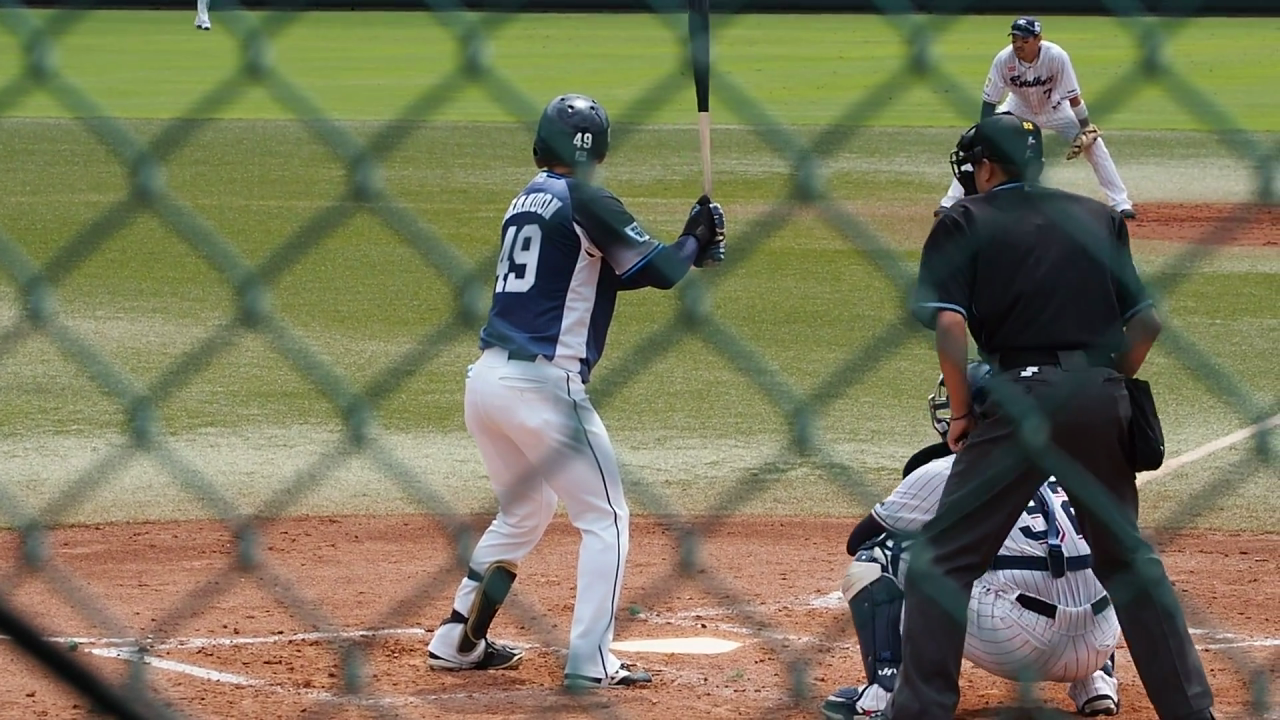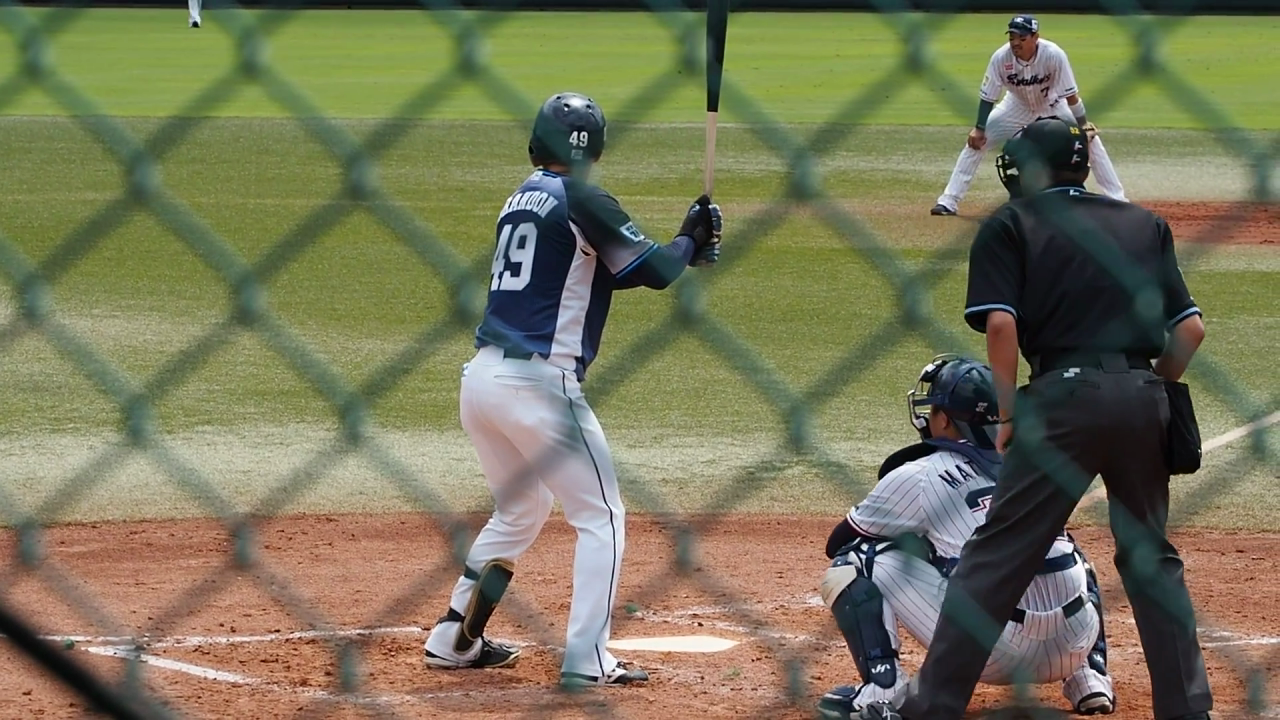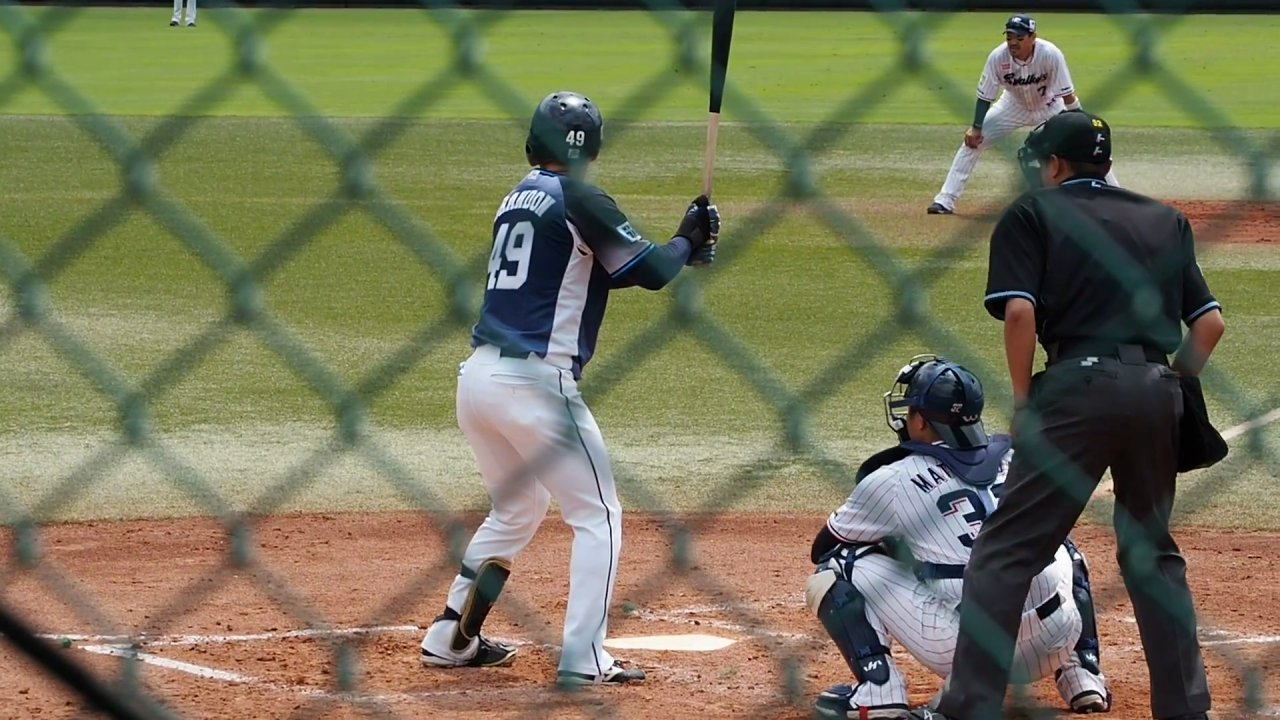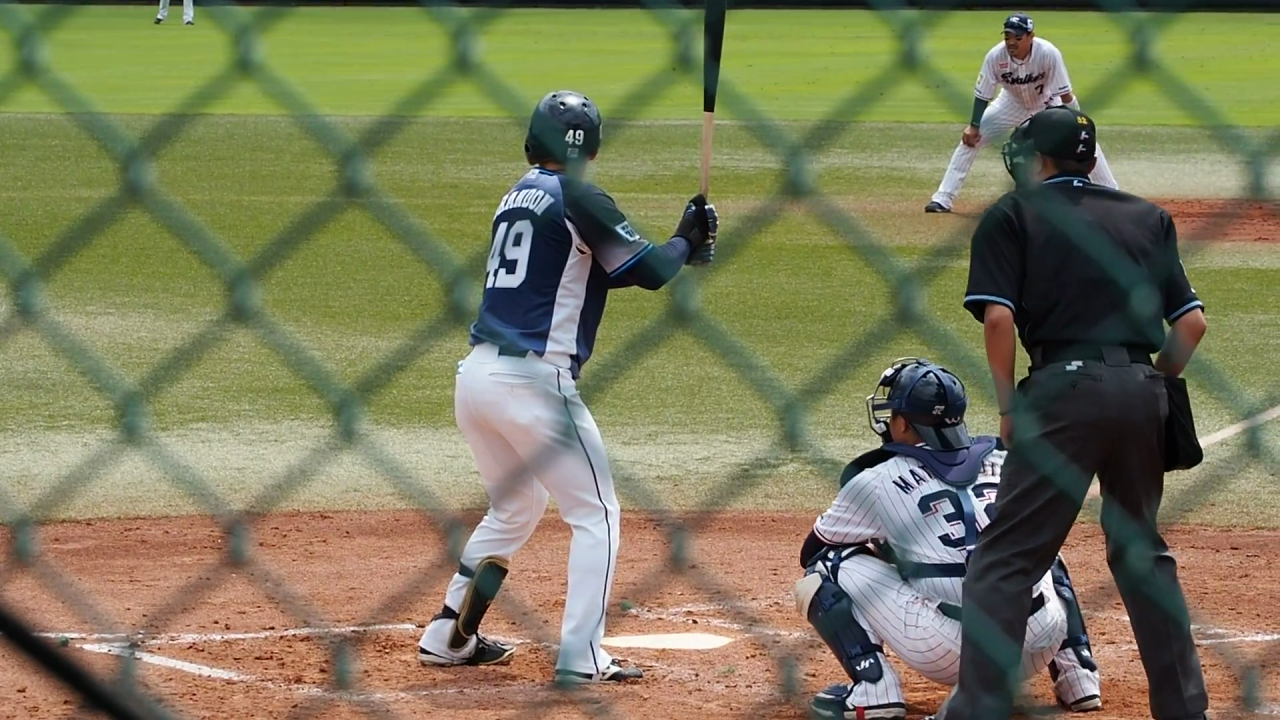
dt=0.2s
person 1, frame 1
left shoulder: (966, 221)
right shoulder: (1100, 217)
left elbow: (951, 324)
right elbow: (1147, 322)
left wrist: (962, 411)
left hip: (1025, 397)
right hip: (1104, 395)
left knee: (948, 554)
right knee: (1128, 552)
person 1, frame 2
left shoulder: (1009, 225)
right shoulder: (1146, 223)
left elbow: (1002, 325)
right elbow: (1192, 327)
left wrist: (1010, 414)
left hip: (1066, 397)
right hip: (1143, 399)
left knee: (997, 557)
right knee: (1150, 555)
person 1, frame 3
left shoulder: (1030, 212)
right shoulder: (1165, 219)
left elbow: (1019, 313)
right elbow: (1209, 325)
left wrist: (1024, 401)
left hip: (1078, 385)
right hip: (1155, 389)
left knee: (1008, 548)
right knee: (1151, 552)
person 1, frame 4
left shoulder: (1011, 214)
right shoulder: (1147, 217)
left elbow: (998, 319)
right elbow: (1191, 324)
left wrist: (1008, 407)
left hip: (1062, 391)
right hip: (1141, 391)
left knee: (1004, 559)
right knee: (1143, 553)
person 2, frame 1
left shoulder: (526, 200)
right shoulder: (587, 203)
left elbow: (607, 268)
right elbow: (660, 271)
left wrist: (688, 245)
right wrist: (695, 238)
left hip: (487, 378)
right hip: (544, 384)
left knee: (523, 514)
right knee: (606, 518)
left ankle: (457, 640)
right ankle: (590, 661)
person 2, frame 2
left shoulder: (520, 198)
right shoulder: (581, 201)
left elbow: (599, 269)
right elbow: (653, 271)
left wrist: (684, 245)
right wrist: (692, 239)
left hip: (481, 376)
right hip: (537, 382)
left knee: (518, 512)
right knee: (600, 517)
left ankle: (453, 639)
right ankle: (586, 660)
person 2, frame 3
left shoulder: (517, 197)
right shoulder: (579, 201)
left elbow: (599, 268)
right elbow: (650, 272)
left wrist: (680, 245)
right wrist: (688, 240)
left hip: (479, 376)
right hip: (535, 383)
left knee: (515, 510)
right knee: (598, 515)
left ankle: (451, 637)
right ankle: (584, 659)
person 2, frame 4
left shoulder: (516, 196)
right shoulder: (578, 200)
left elbow: (596, 266)
right elbow: (649, 272)
left wrist: (679, 245)
right wrist: (686, 241)
left hip: (477, 374)
right hip: (533, 380)
left knee: (513, 509)
right knee: (596, 513)
left ankle: (448, 636)
right ankle: (581, 657)
person 3, frame 1
left shoulder: (943, 473)
left elbow: (857, 540)
left hip: (1014, 644)
right hip: (1094, 645)
left knee: (875, 557)
left ankle: (886, 691)
right ankle: (1097, 681)
person 3, frame 2
left shoulder: (916, 475)
left elbow: (836, 543)
left hip: (989, 648)
right hip: (1070, 646)
left knee: (852, 561)
left ankle: (883, 688)
right ankle: (1090, 677)
person 3, frame 3
left shoulder: (891, 479)
left elbow: (820, 549)
left wrist: (893, 550)
right hip: (1052, 646)
left knee: (834, 569)
right knee: (1061, 550)
left ankle: (879, 688)
right ankle: (1082, 674)
person 3, frame 4
left shoulder: (875, 481)
right shoulder: (1005, 462)
left elbow: (810, 553)
left wrist: (884, 550)
left hip: (951, 653)
right hip: (1038, 646)
left knee: (823, 572)
left ankle: (873, 687)
right ankle: (1078, 671)
person 4, frame 1
left shoulder: (1056, 56)
right shoulder: (1003, 60)
left elbow: (1073, 96)
right elbow: (990, 99)
left wrist: (1085, 128)
left hip: (1054, 108)
right hip: (1018, 108)
left knee: (1092, 143)
left ankle: (1120, 203)
right ankle: (952, 202)
person 4, frame 2
left shoulder: (1054, 55)
right shoulder: (1000, 57)
left elbow: (1070, 94)
right elbow: (987, 97)
left wrist: (1083, 126)
right wrist: (979, 129)
left hip: (1052, 106)
right hip: (1017, 106)
left knee: (1090, 140)
right knee: (976, 141)
left ankle: (1116, 200)
right ankle: (949, 201)
person 4, frame 3
left shoulder: (1051, 54)
right shoulder: (997, 57)
left elbow: (1067, 94)
right elbow: (985, 96)
right wrist: (976, 128)
left hip: (1049, 105)
right hip: (1014, 105)
right knee: (972, 140)
right ankle: (945, 199)
person 4, frame 4
left shoulder: (1048, 53)
right shoulder: (995, 56)
left elbow: (1065, 93)
right elbow: (982, 95)
right wrist: (973, 126)
left hip: (1047, 104)
right hip: (1011, 103)
right knee: (970, 138)
right ankle: (943, 198)
